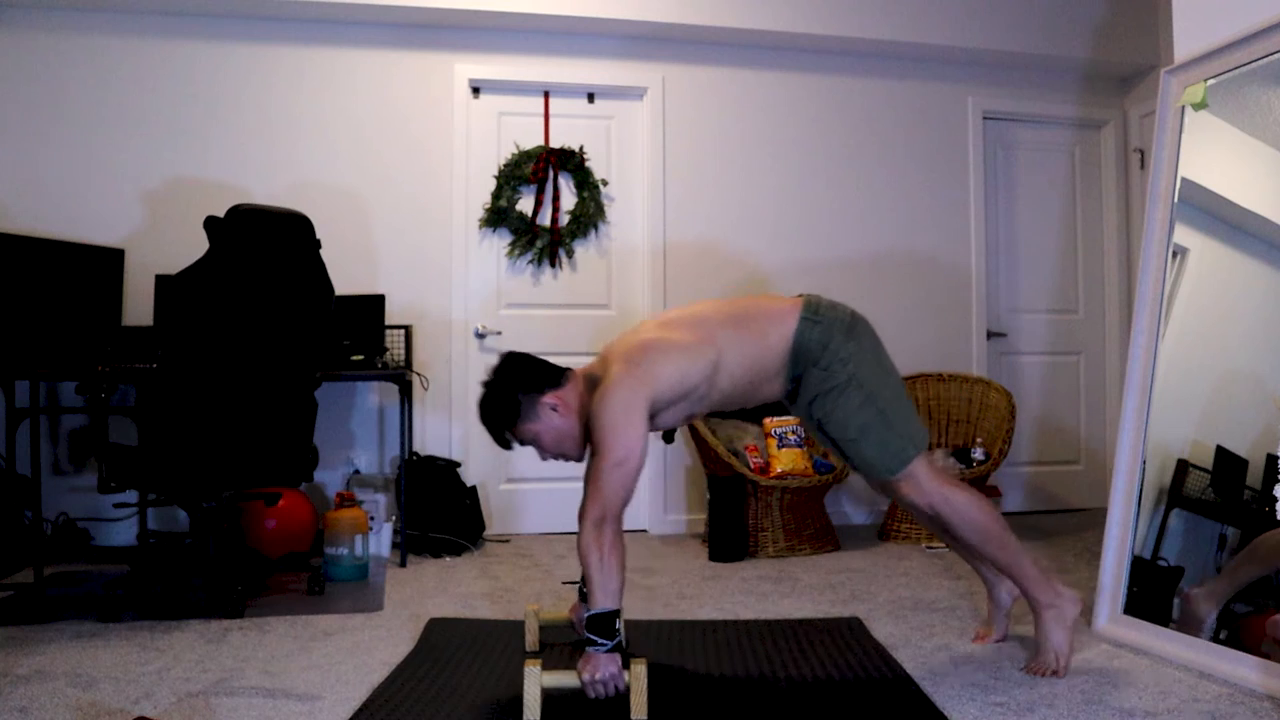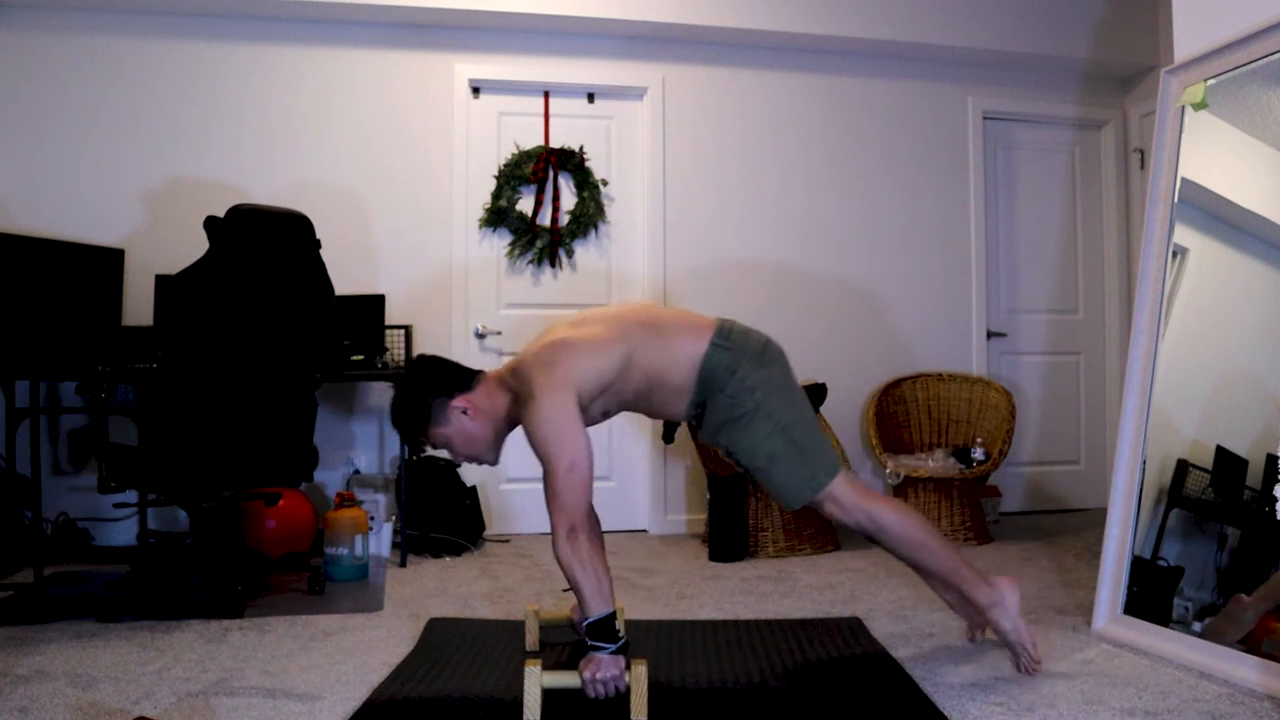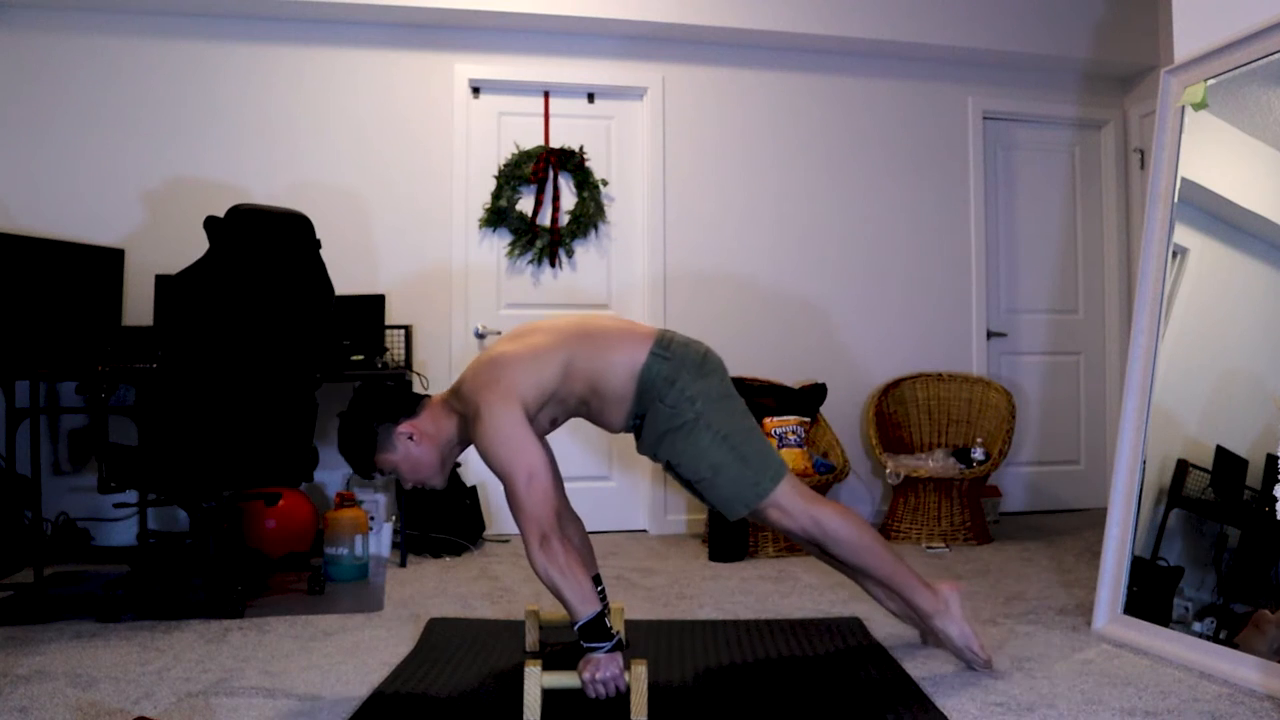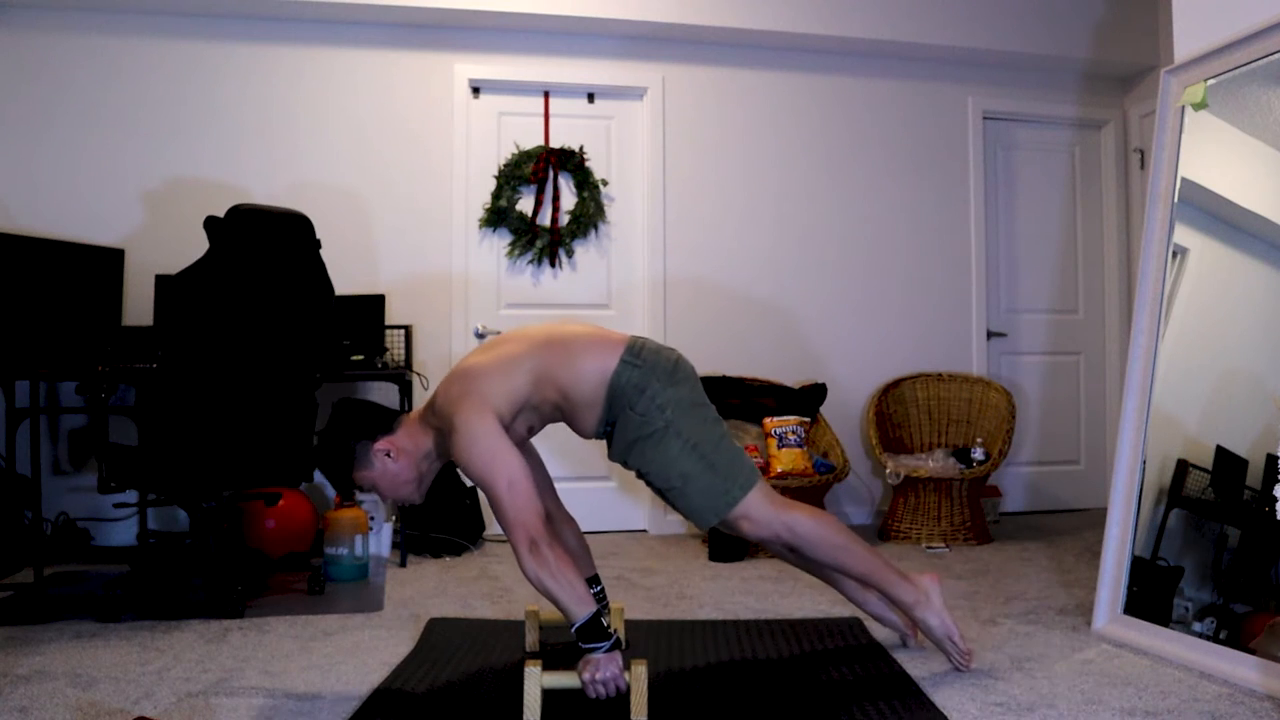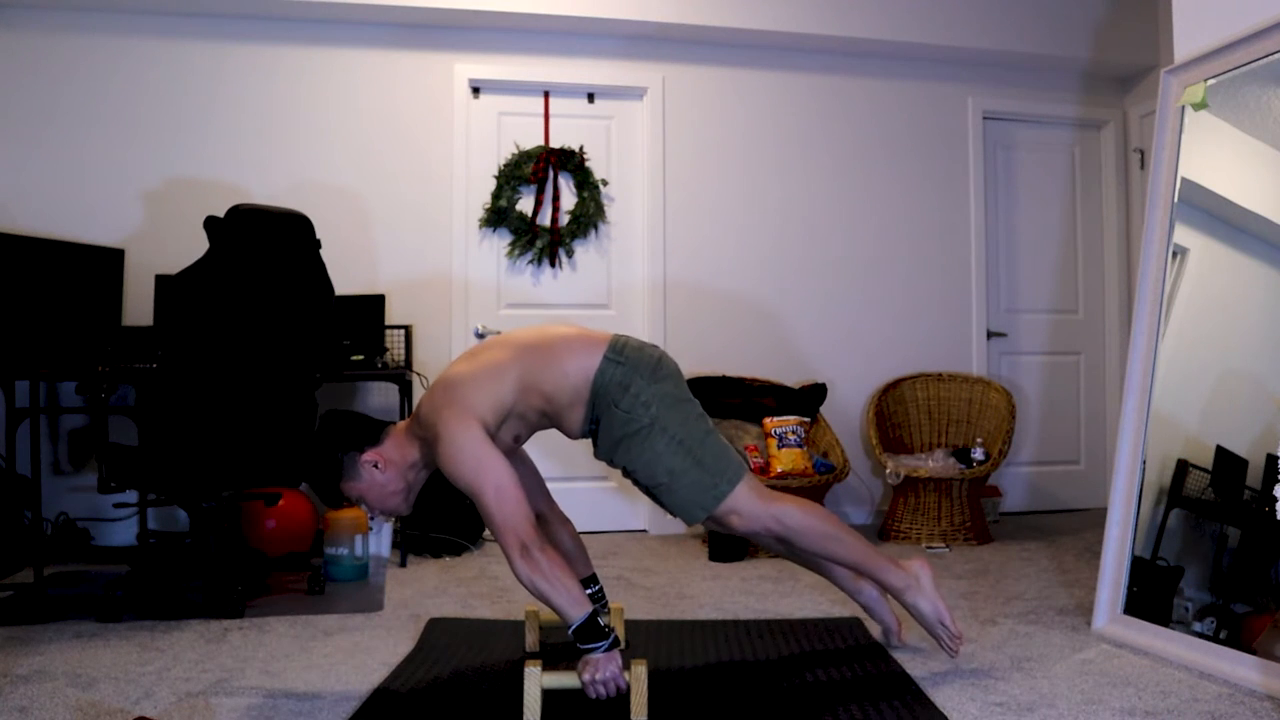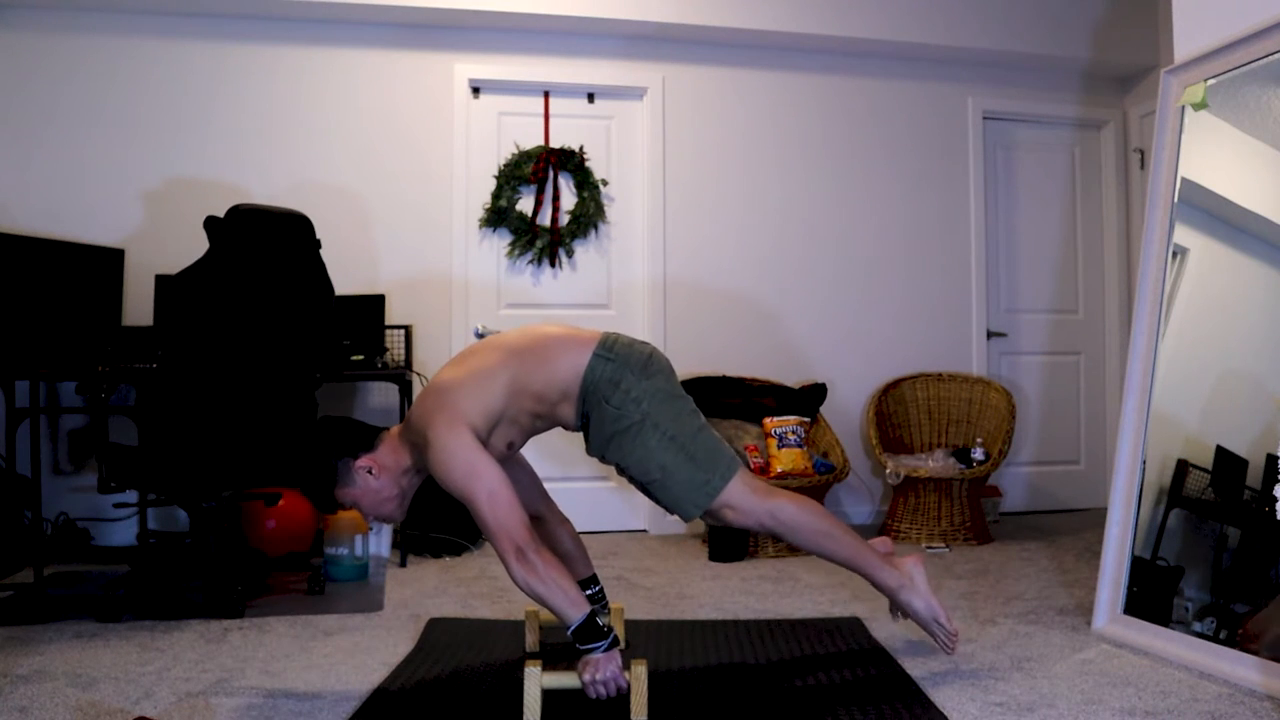
dt=0.3s
person 1, frame 1
left shoulder: (616, 393)
right shoulder: (605, 384)
left elbow: (600, 523)
right elbow: (600, 513)
left wrist: (606, 640)
right wrist: (593, 599)
left hip: (823, 347)
right hip: (808, 351)
left knee: (919, 486)
right knee: (902, 485)
left ankle: (1049, 598)
right ankle: (999, 582)
person 1, frame 2
left shoulder: (542, 396)
right shoulder: (529, 380)
left elbow: (572, 528)
right elbow: (580, 511)
left wrist: (606, 642)
right wrist: (593, 607)
left hip: (732, 376)
right hip: (727, 369)
left knee: (843, 503)
right knee: (836, 498)
left ankle: (987, 594)
right ankle: (957, 590)
person 1, frame 3
left shoulder: (488, 414)
right shoulder: (486, 398)
left elbow: (543, 539)
right elbow: (558, 514)
left wrist: (599, 641)
right wrist: (595, 601)
left hip: (671, 385)
right hip: (667, 380)
left knee: (790, 509)
right knee: (780, 512)
left ankle: (929, 601)
right ankle: (908, 600)
person 1, frame 4
left shoulder: (463, 426)
right shoulder: (469, 412)
left elbow: (533, 545)
right elbow: (549, 516)
left wrist: (596, 642)
right wrist: (594, 603)
left hip: (640, 393)
right hip: (640, 386)
left knee: (760, 516)
right knee: (752, 517)
left ankle: (910, 594)
right ankle: (877, 599)
person 1, frame 5
left shoulder: (448, 436)
right shoulder: (460, 423)
left elbow: (525, 548)
right elbow: (544, 516)
left wrist: (594, 640)
right wrist: (593, 603)
left hip: (625, 390)
right hip: (623, 385)
left knee: (748, 510)
right knee: (733, 510)
left ankle: (899, 578)
right ankle: (860, 584)
person 1, frame 6
left shoulder: (440, 442)
right shoulder: (451, 425)
left elbow: (520, 552)
right elbow: (541, 516)
left wrist: (593, 641)
right wrist: (593, 605)
left hip: (615, 386)
right hip: (615, 380)
left knee: (743, 503)
right knee: (732, 501)
left ankle: (893, 576)
right ankle: (868, 552)
